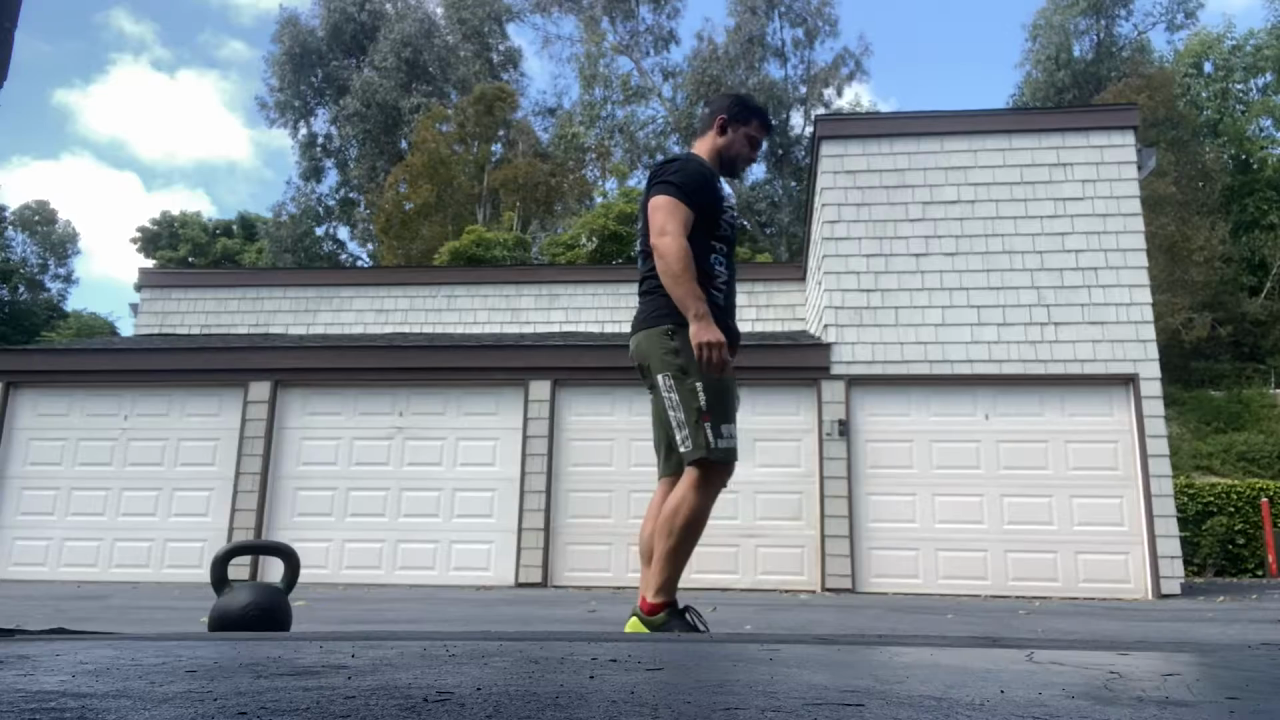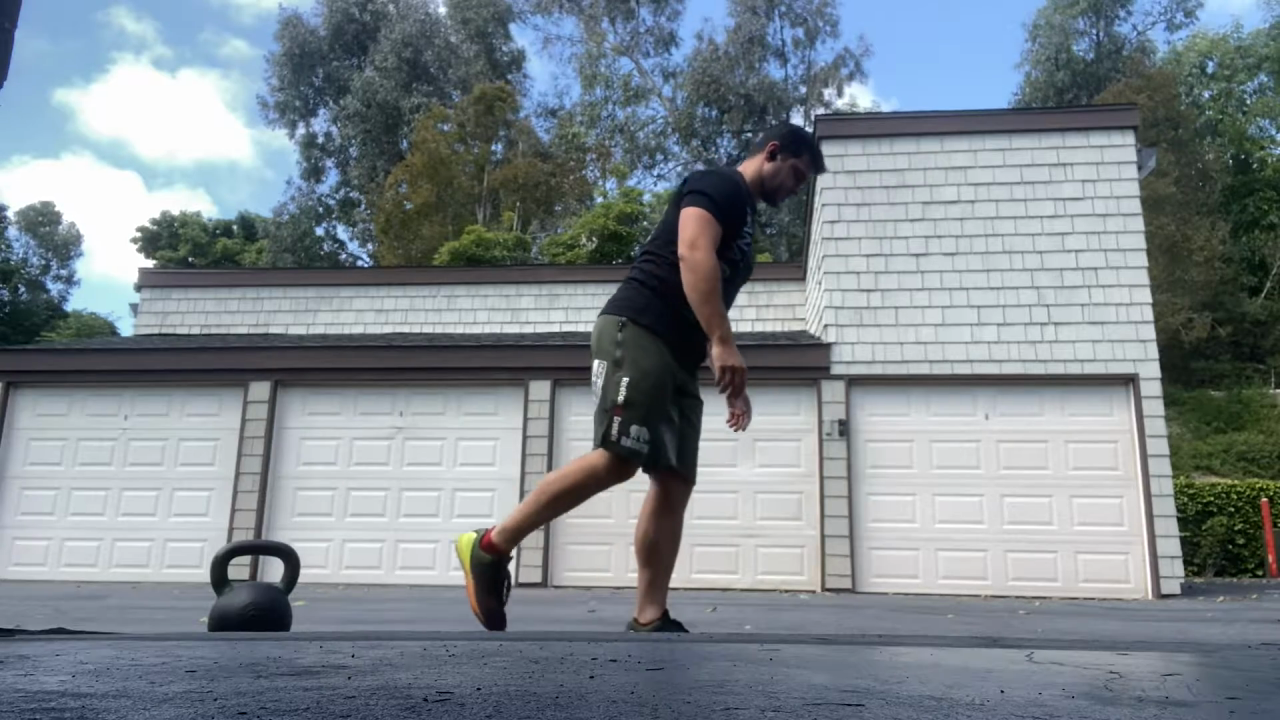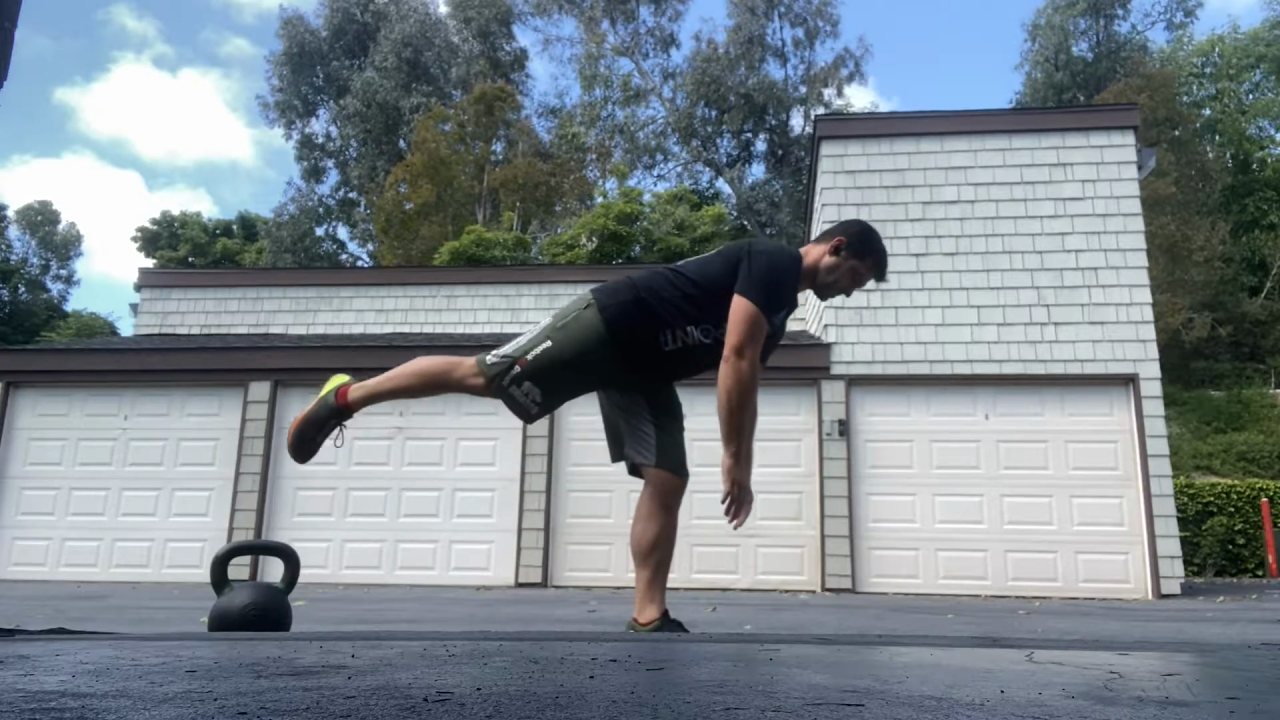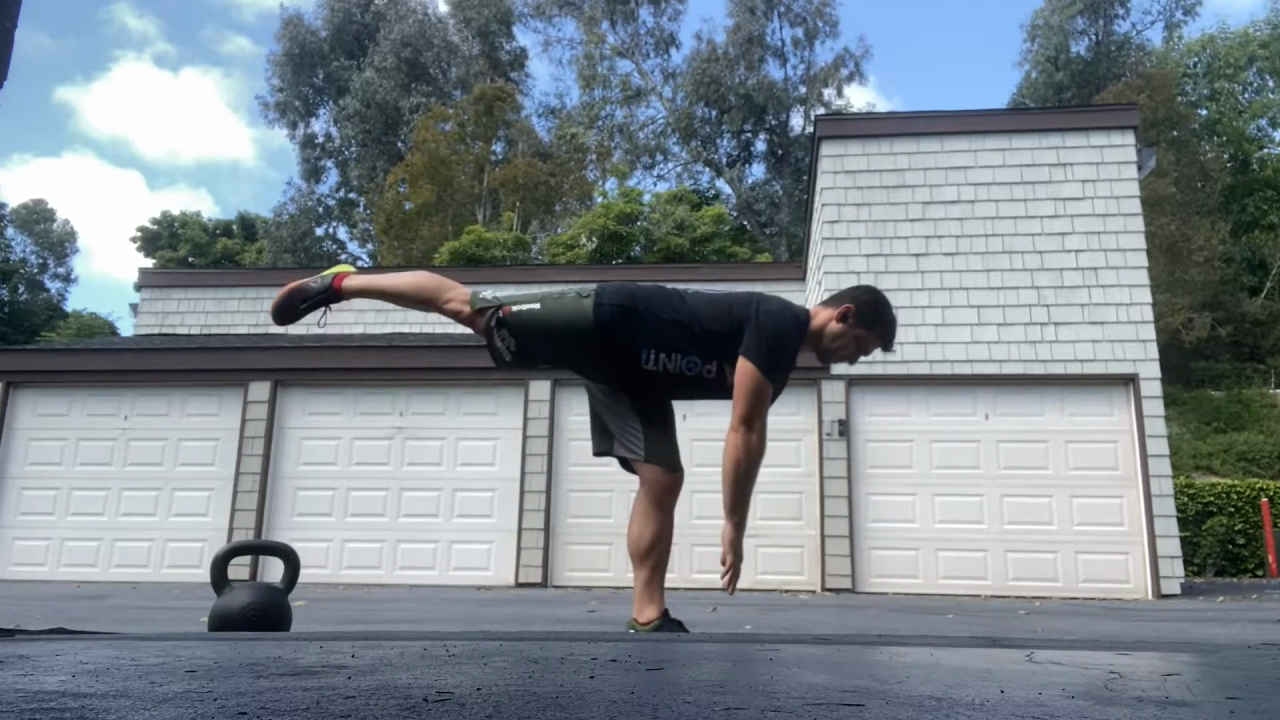
dt=0.7s
person 1, frame 1
left shoulder: (705, 189)
right shoulder: (684, 172)
right elbow: (667, 242)
right wrist: (700, 320)
left hip: (686, 342)
right hip: (678, 336)
left knee: (678, 479)
right knee: (709, 467)
left ankle: (650, 609)
right ankle: (656, 608)
person 1, frame 2
left shoulder: (743, 212)
right shoulder: (716, 185)
right elbow: (693, 255)
left wrist: (729, 376)
right wrist: (724, 347)
left hip: (677, 352)
right hip: (637, 330)
left knee: (676, 480)
right knee: (614, 459)
left ankle: (650, 616)
right ankle: (491, 548)
person 1, frame 3
left shoulder: (780, 305)
right shoulder: (772, 261)
left elbow: (744, 376)
right elbow: (735, 361)
left wrist: (743, 469)
right wrist: (734, 458)
left hip: (646, 367)
right hip: (607, 325)
left knee: (667, 482)
right knee: (481, 376)
left ankle: (648, 614)
right ankle: (347, 396)
person 1, frame 4
left shoulder: (780, 360)
right shoulder: (778, 323)
left elbow: (750, 436)
right elbow: (743, 433)
left wrist: (735, 525)
right wrist: (732, 527)
left hip: (629, 371)
right hip: (599, 325)
left knee: (663, 481)
right knee: (464, 305)
left ankle: (648, 614)
right ankle: (340, 283)
